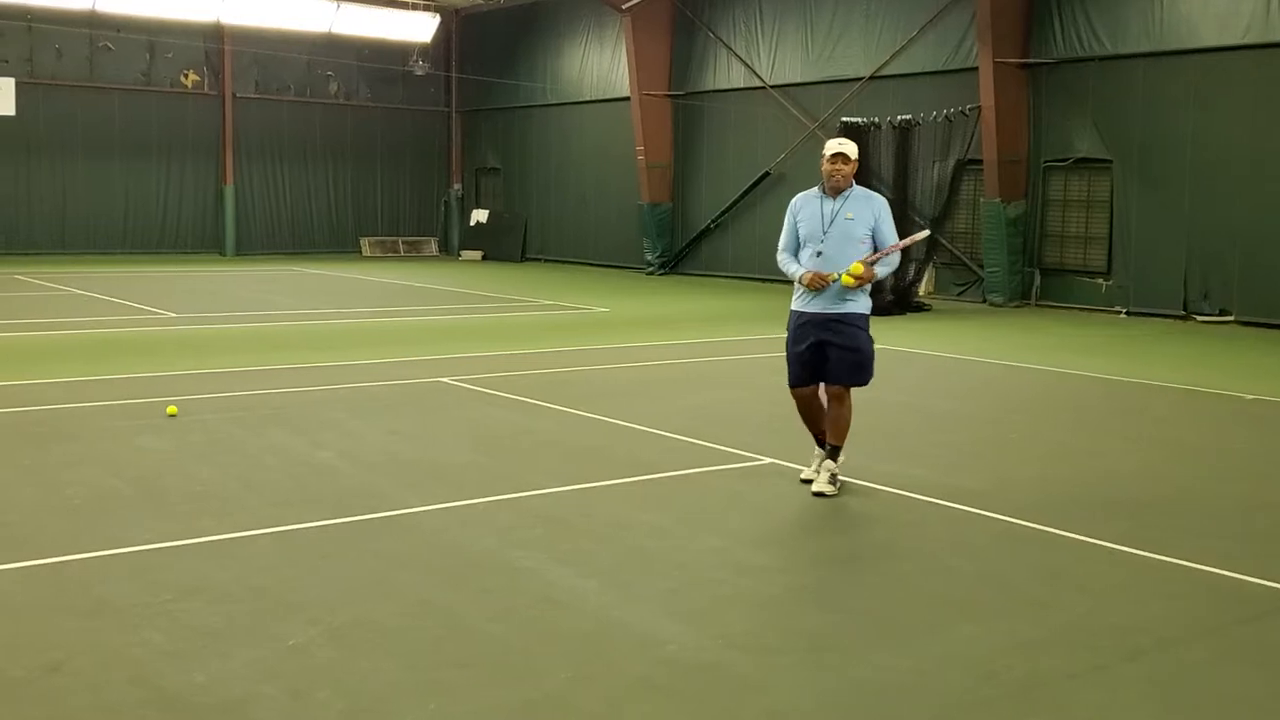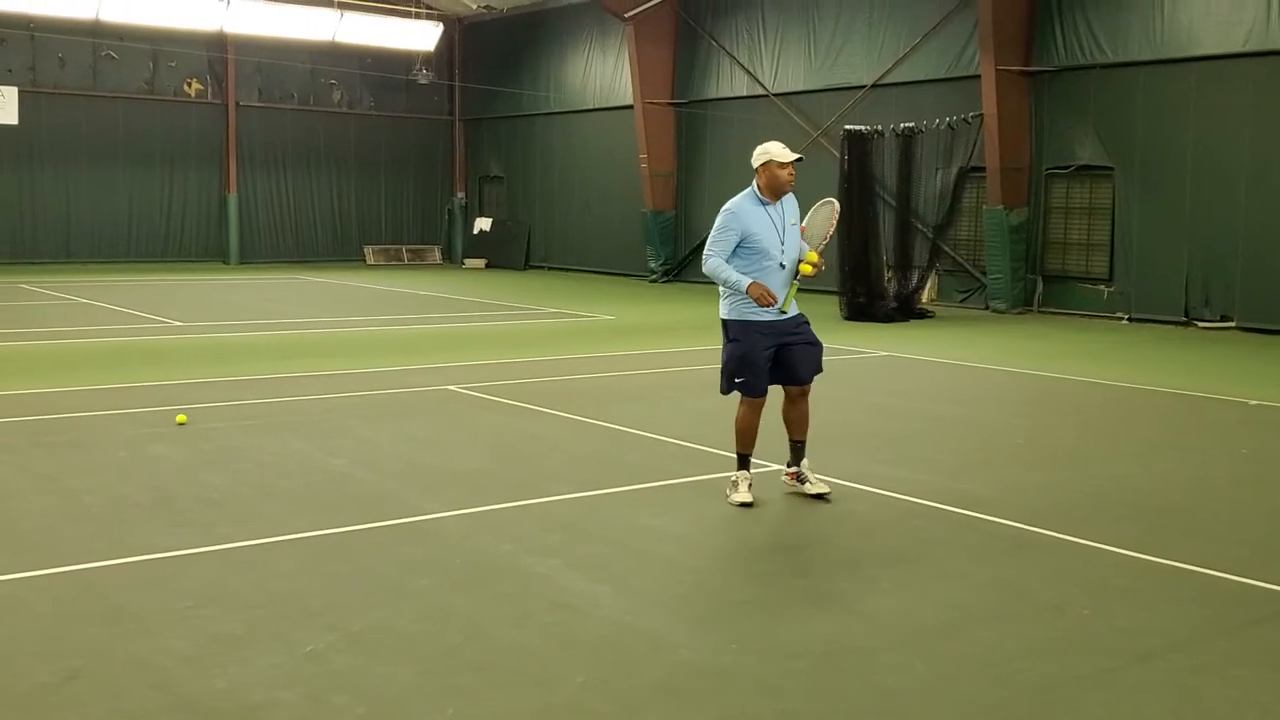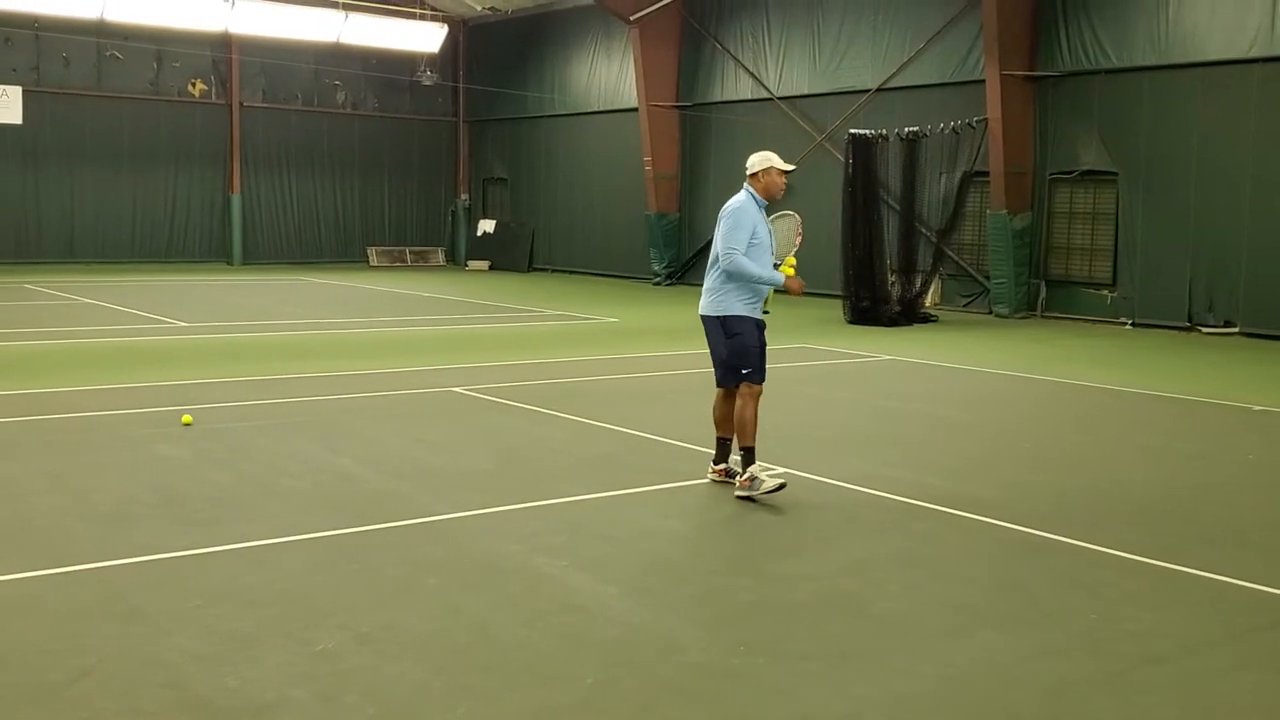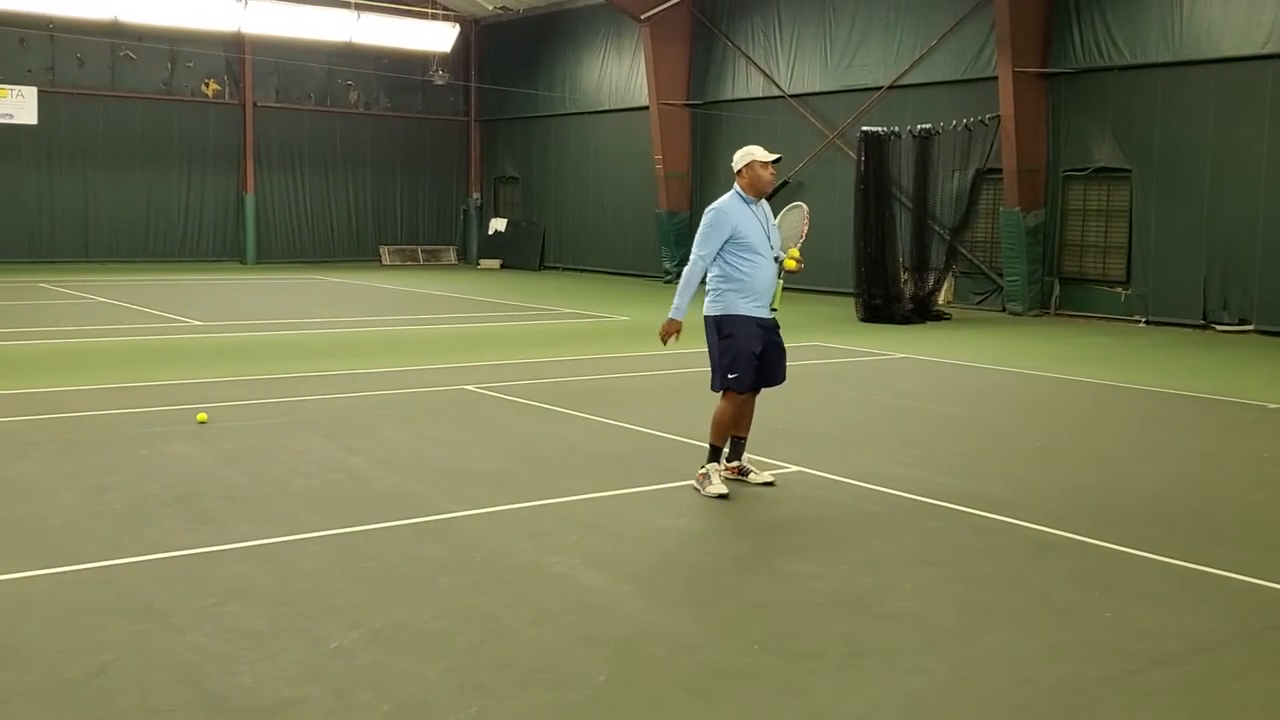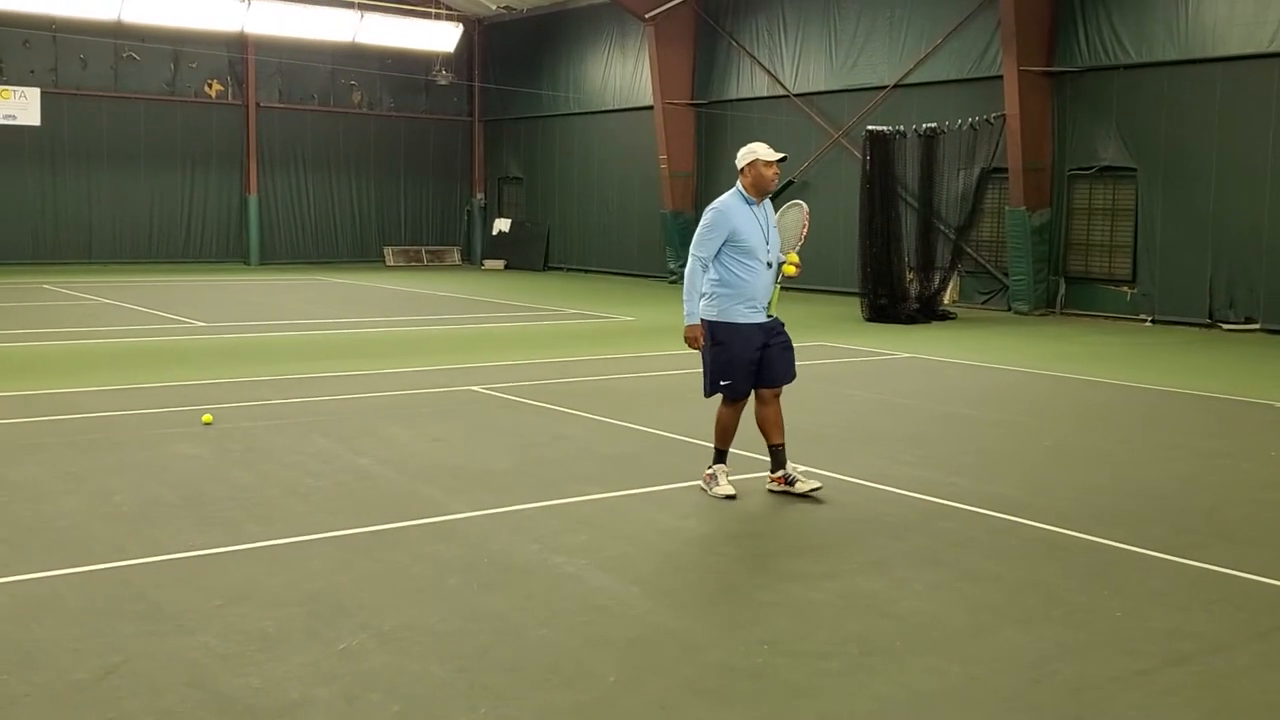
dt=1s
person 1, frame 1
left shoulder: (874, 204)
right shoulder: (800, 204)
left elbow: (892, 254)
right elbow: (784, 253)
left wrist: (874, 273)
right wrist: (801, 275)
left hip: (849, 314)
right hip: (804, 312)
left knee: (838, 391)
right knee: (802, 389)
left ankle: (830, 464)
right ankle: (825, 447)
person 1, frame 2
left shoulder: (790, 203)
right shoulder: (736, 212)
right elbow: (710, 262)
left wrist: (808, 259)
right wrist: (748, 286)
left hip: (786, 315)
right hip: (746, 320)
left knee: (799, 387)
right knee: (753, 397)
left ankle: (797, 466)
right ankle: (742, 474)
person 1, frame 3
left shoulder: (755, 209)
right shoulder: (741, 208)
right elbow: (730, 260)
left wrist: (777, 273)
right wrist: (780, 280)
left hip: (742, 312)
right hip: (728, 313)
left knee: (731, 387)
right knee: (749, 388)
left ankle: (720, 464)
right ankle: (749, 474)
person 1, frame 4
left shoulder: (764, 209)
right shoulder: (723, 211)
right elbow: (697, 263)
left wrist: (787, 263)
right wrist: (676, 313)
left hip: (762, 315)
right hip: (731, 316)
left knee: (751, 389)
right knee: (734, 392)
left ankle: (735, 461)
right ankle: (709, 468)
person 1, frame 5
left shoulder: (766, 207)
right shoulder: (722, 211)
right elbow: (696, 264)
left wrist: (784, 263)
right wrist: (692, 318)
left hip: (765, 320)
right hip: (729, 322)
left knee: (770, 393)
right knee: (735, 398)
left ankle: (779, 472)
right ankle: (716, 470)
